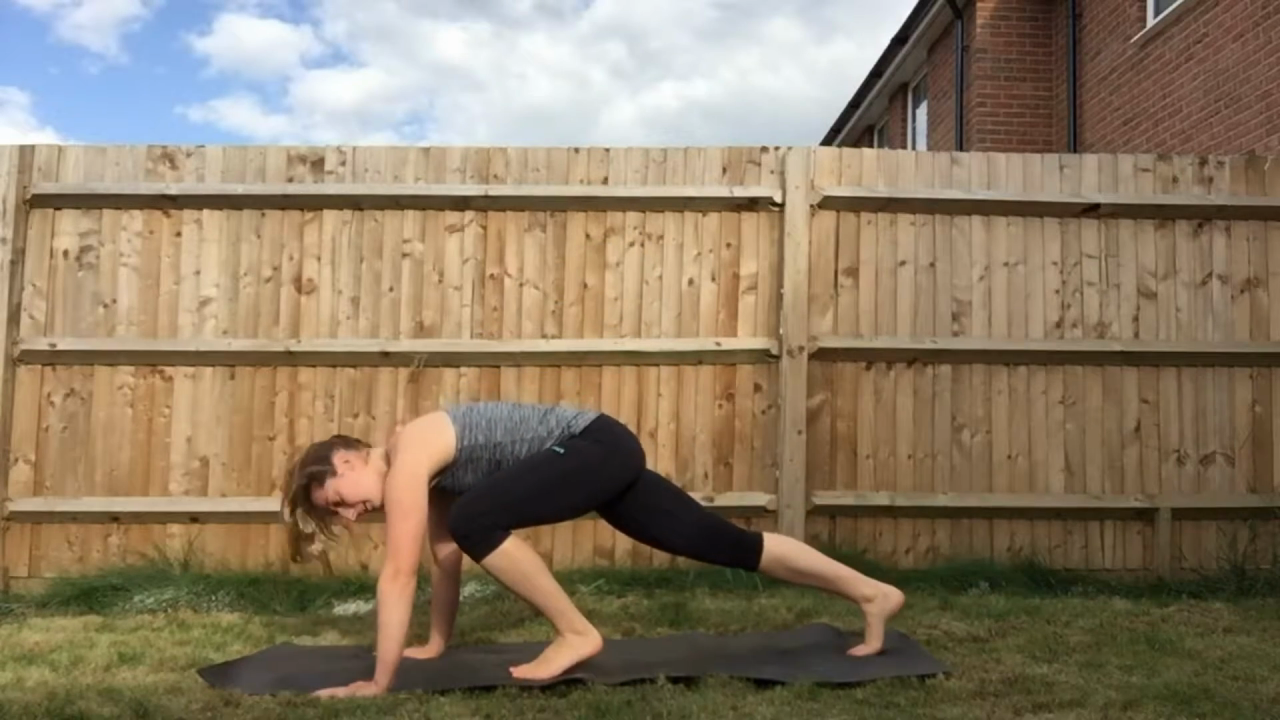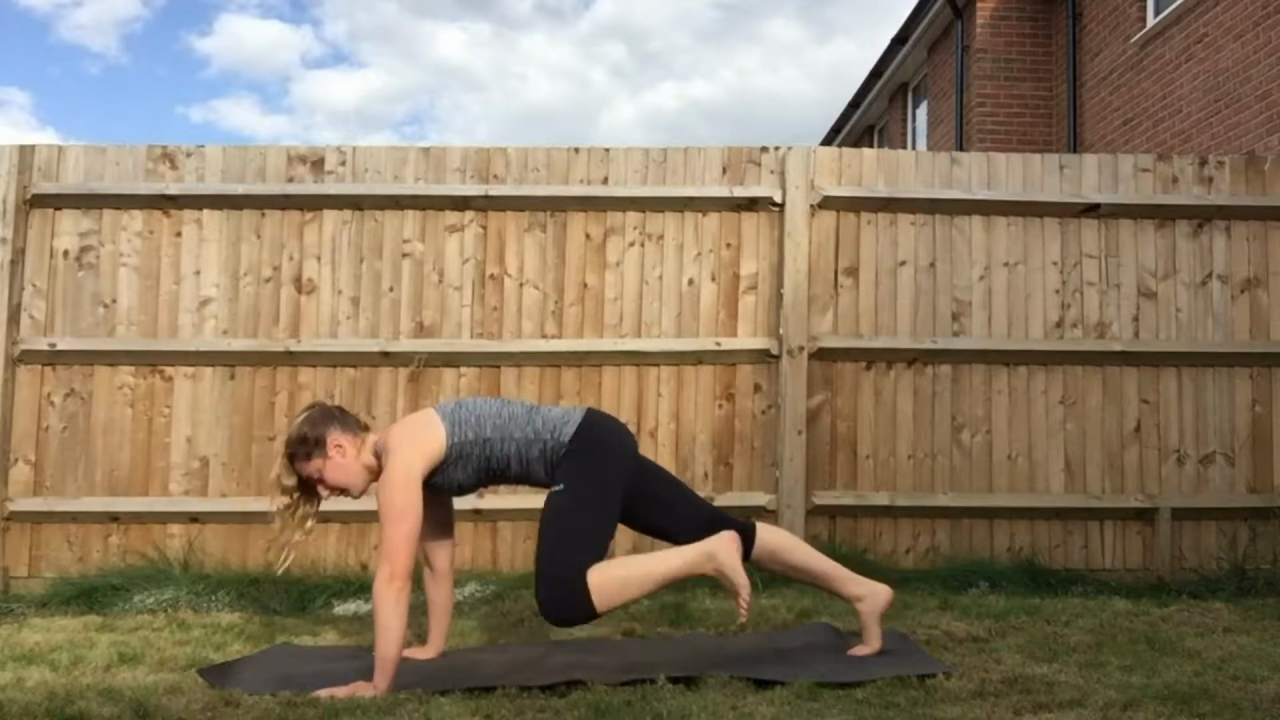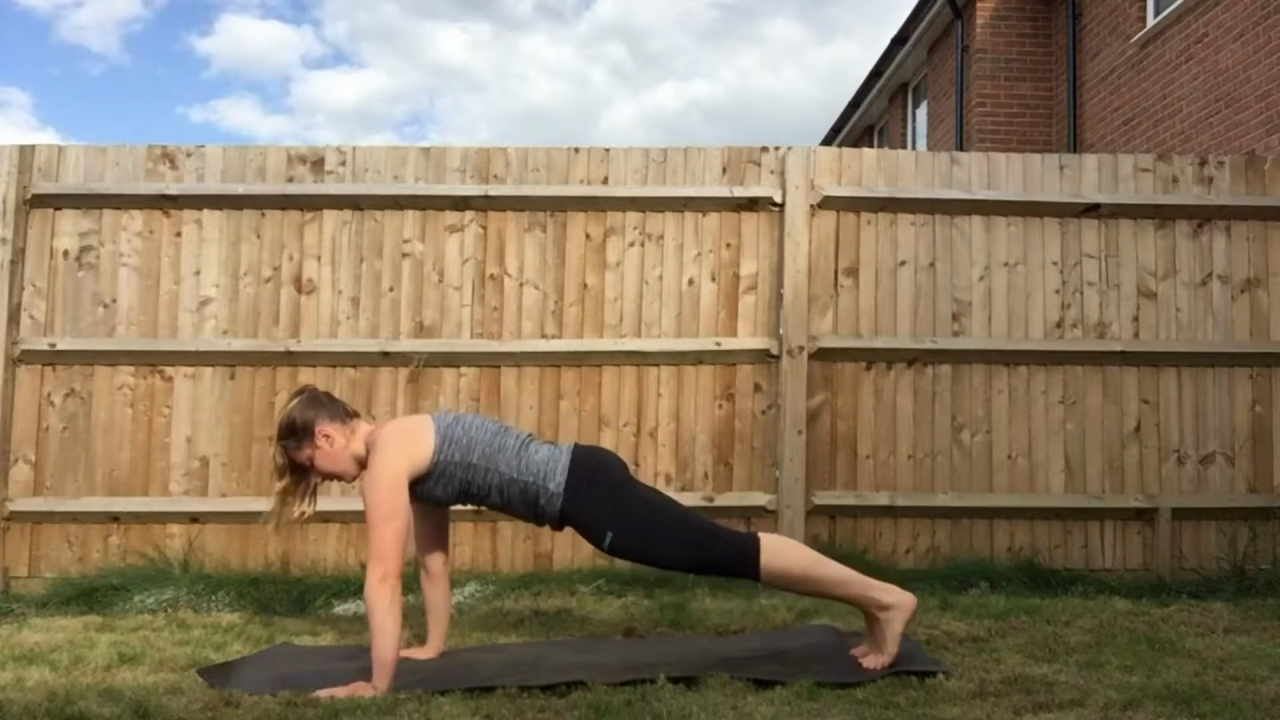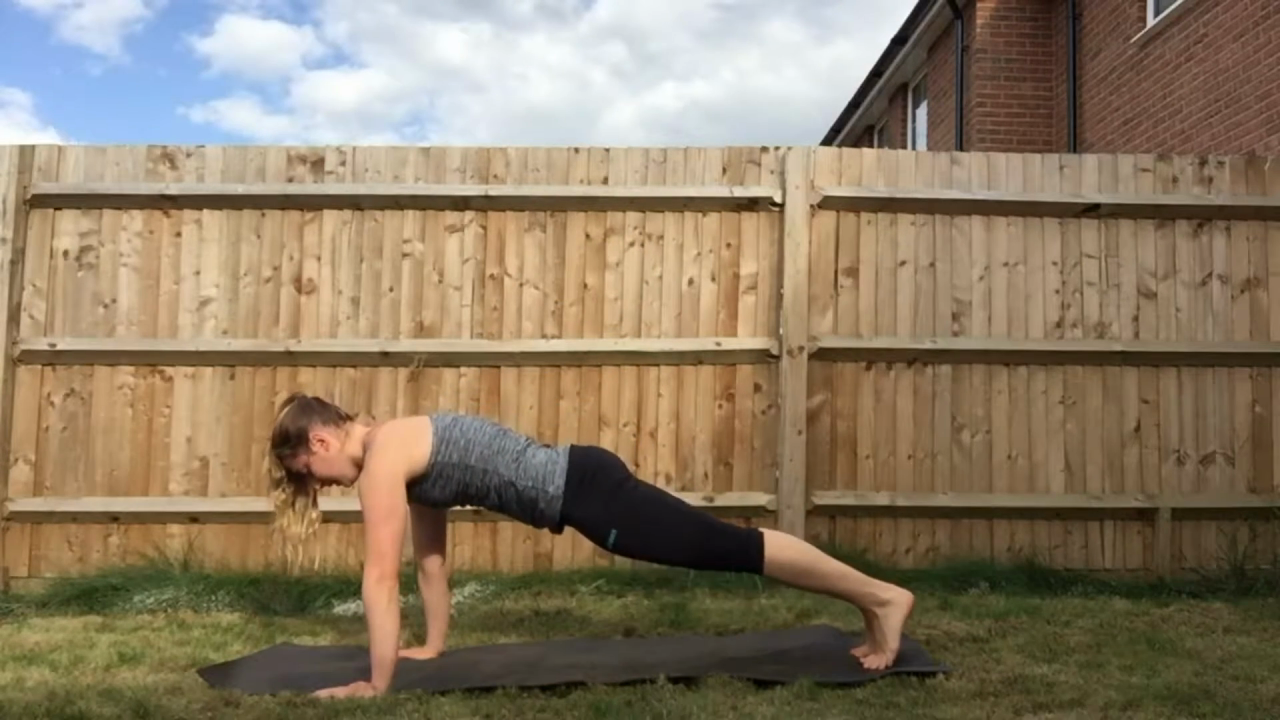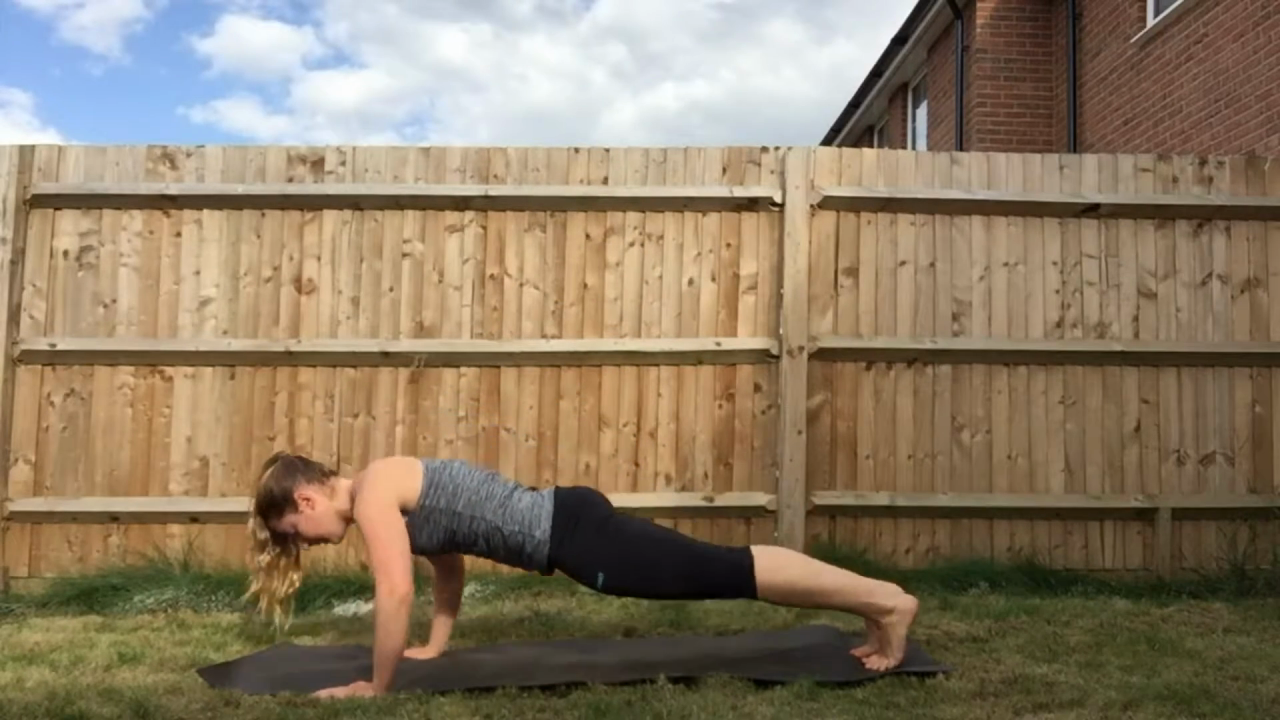
dt=0.5s
person 1, frame 1
left shoulder: (404, 459)
right shoulder: (428, 466)
left elbow: (397, 575)
right elbow: (446, 554)
left wrist: (379, 681)
right wrist: (437, 644)
left hip: (596, 446)
right hip: (603, 459)
left knee: (478, 519)
right knee: (723, 542)
left ankle: (575, 634)
right ankle: (873, 594)
person 1, frame 2
left shoulder: (397, 455)
right shoulder: (421, 463)
left elbow: (392, 575)
right elbow: (437, 557)
left wrist: (378, 683)
right wrist: (434, 646)
left hip: (587, 446)
right hip: (593, 451)
left knee: (562, 602)
right knee: (714, 526)
left ankle: (709, 556)
right ankle: (863, 592)
person 1, frame 3
left shoulder: (385, 456)
right shoulder: (410, 452)
left elbow: (383, 577)
right elbow: (432, 559)
left wrist: (378, 683)
right wrist: (433, 646)
left hip: (582, 492)
right hip: (582, 478)
left knee: (723, 554)
right knee: (723, 548)
left ankle: (885, 601)
right ankle: (876, 600)
person 1, frame 4
left shoulder: (382, 455)
right shoulder: (407, 457)
left elbow: (380, 576)
right elbow: (430, 556)
left wrist: (377, 683)
right wrist: (433, 645)
left hip: (582, 492)
right hip: (576, 480)
left knee: (728, 549)
right knee: (722, 549)
left ankle: (881, 598)
right ankle: (873, 598)
person 1, frame 5
left shoulder: (369, 493)
right shoulder: (387, 488)
left elbow: (396, 591)
right elbow: (450, 548)
left wrist: (376, 685)
right wrist: (435, 642)
left hip: (570, 536)
right hip: (567, 522)
left knee: (725, 572)
right knee: (721, 569)
left ankle: (884, 600)
right ankle: (876, 596)
